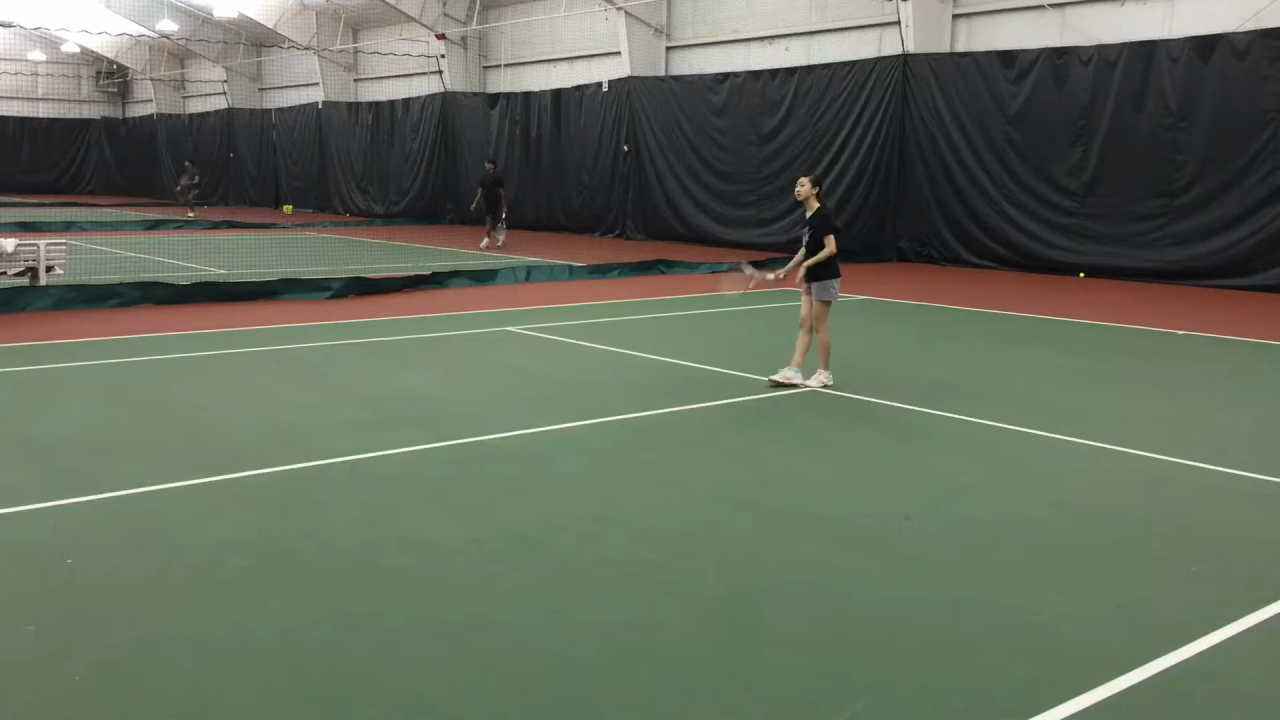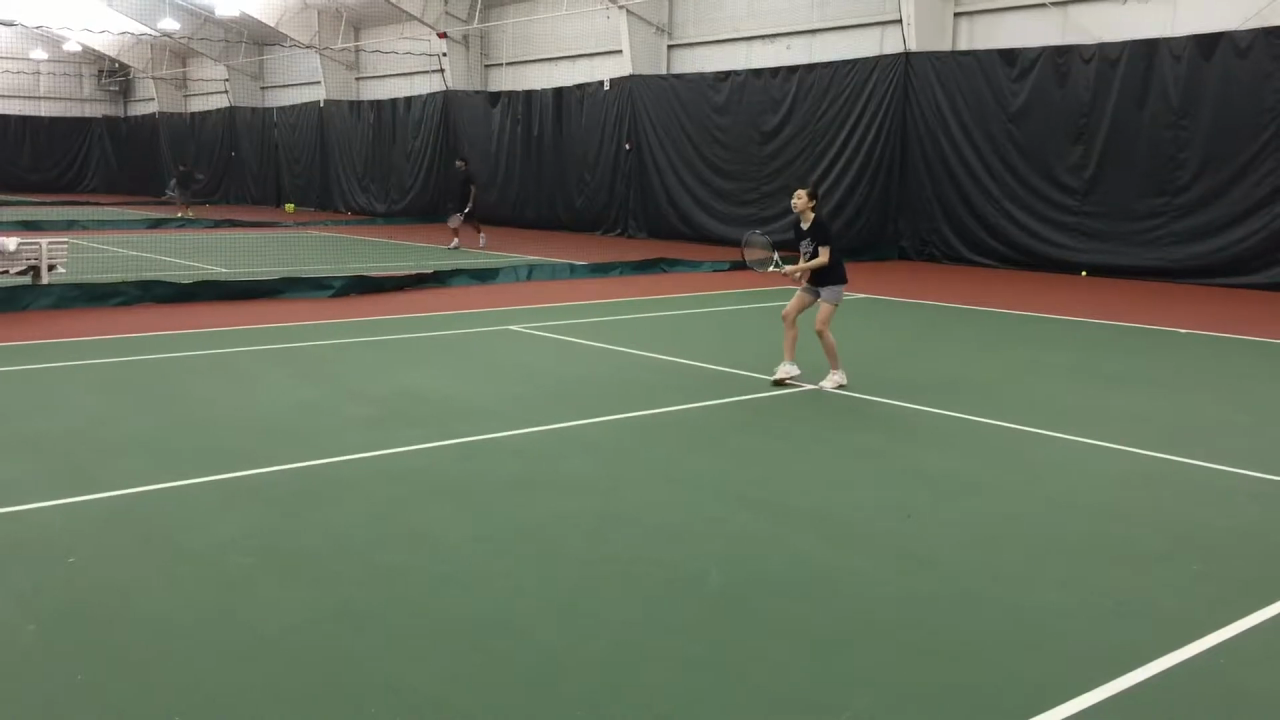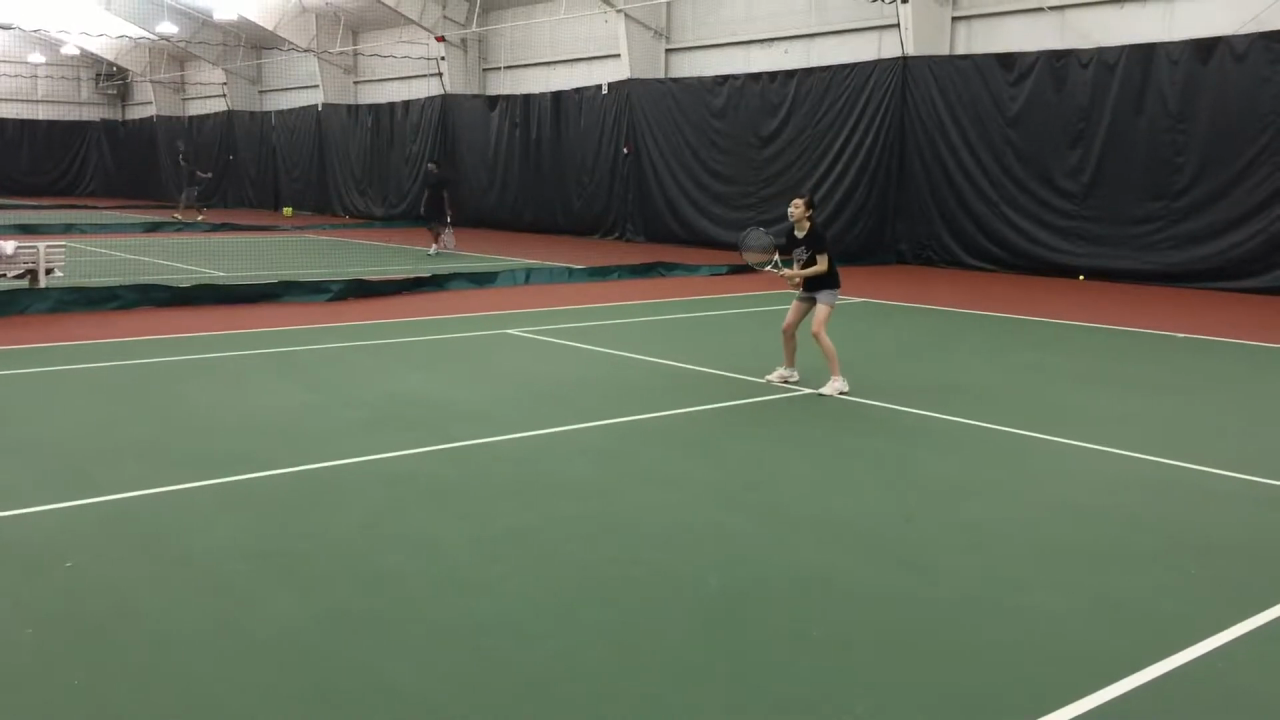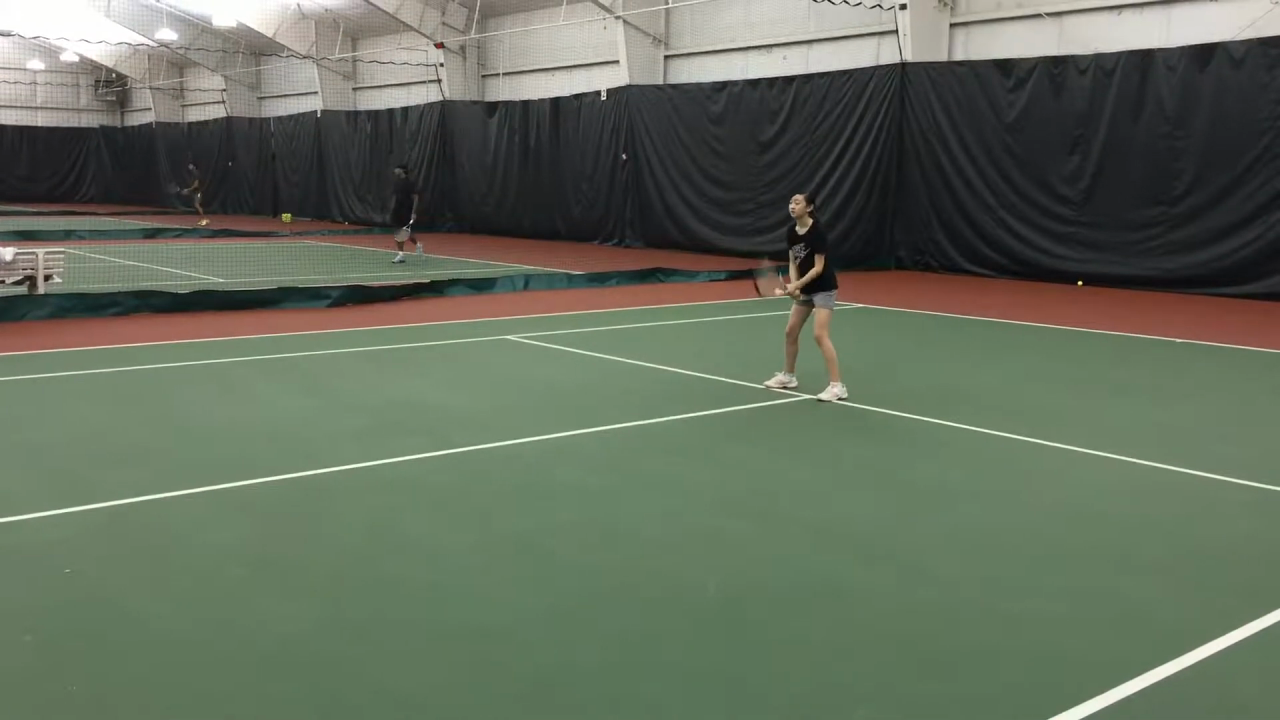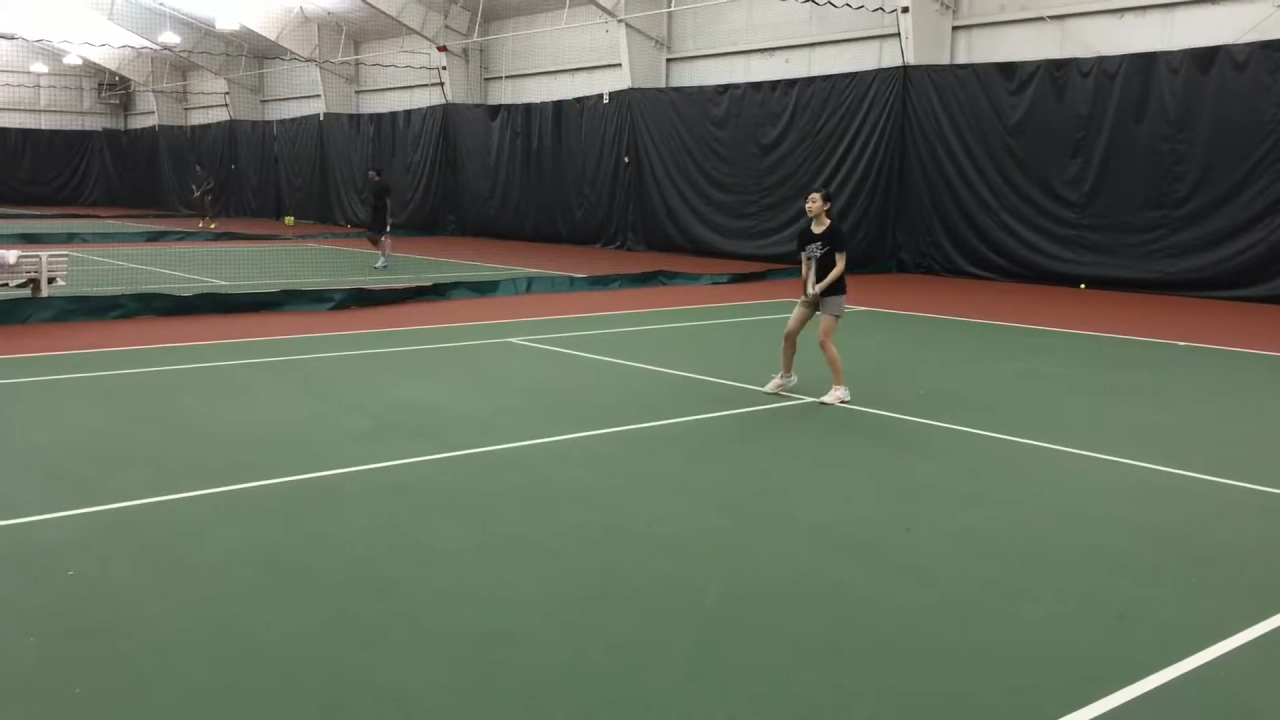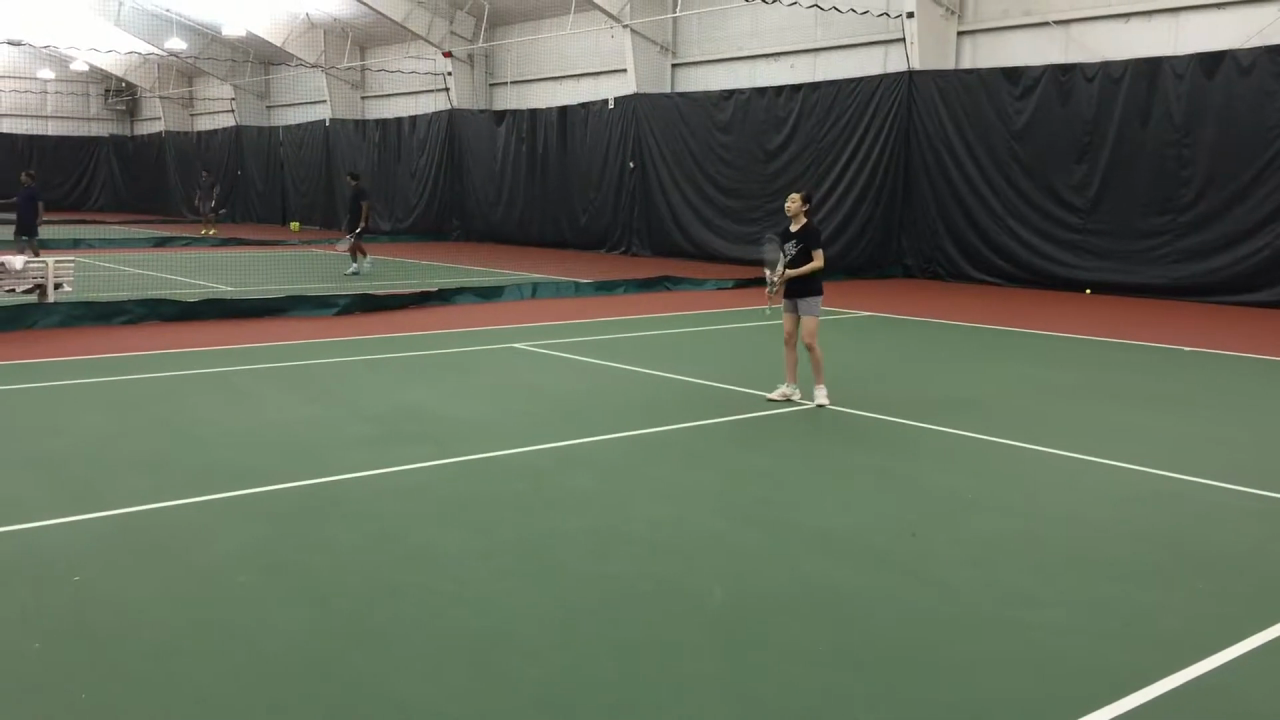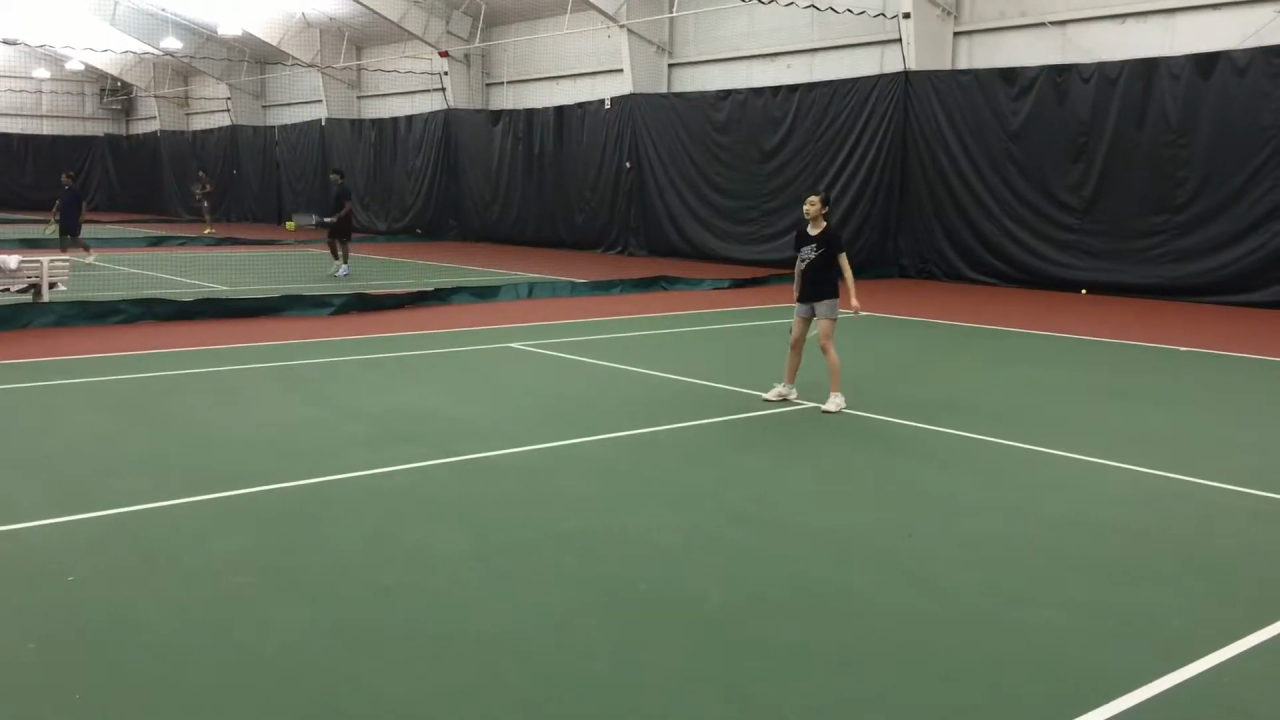
dt=0.7s
person 1, frame 1
left shoulder: (822, 215)
right shoulder: (808, 215)
left elbow: (831, 249)
left wrist: (806, 265)
right wrist: (787, 268)
left hip: (825, 276)
right hip: (812, 277)
left knee: (818, 325)
right knee: (804, 324)
left ankle: (824, 373)
right ankle: (793, 371)
person 1, frame 2
left shoulder: (820, 225)
right shoulder: (798, 226)
left elbow: (824, 259)
left wrist: (797, 269)
right wrist: (799, 272)
left hip: (832, 280)
right hip: (814, 280)
left knee: (820, 327)
right knee: (788, 315)
left ankle: (837, 373)
right ankle: (789, 366)
person 1, frame 3
left shoulder: (816, 233)
right shoulder: (791, 235)
left elbow: (822, 267)
left wrist: (795, 274)
right wrist: (795, 278)
left hip: (827, 286)
right hip: (808, 287)
left knee: (817, 330)
right knee: (787, 327)
left ankle: (838, 380)
right ankle: (789, 370)
person 1, frame 4
left shoulder: (817, 231)
right shoulder: (791, 232)
left elbow: (819, 267)
right elbow: (793, 263)
left wrist: (796, 285)
right wrist: (792, 285)
left hip: (824, 288)
right hip: (804, 289)
left knee: (820, 335)
right knee: (791, 331)
left ankle: (837, 386)
right ankle: (788, 376)
person 1, frame 5
left shoulder: (835, 232)
right shoulder: (804, 233)
left elbow: (840, 265)
right elbow: (805, 265)
left wrist: (822, 286)
right wrist: (809, 287)
left hip: (833, 293)
right hip: (812, 292)
left knee: (824, 340)
right knee: (789, 332)
left ankle: (840, 389)
right ankle: (786, 376)
person 1, frame 6
left shoulder: (811, 230)
right shoulder: (785, 232)
left elbow: (819, 263)
left wrist: (791, 273)
right wrist: (777, 281)
left hip: (810, 293)
right hip: (790, 293)
left knee: (809, 341)
right knee: (789, 338)
left ankle: (820, 387)
right ankle: (791, 387)
person 1, frame 7
left shoulder: (831, 234)
right shoulder: (800, 234)
left elbow: (845, 266)
left wrist: (852, 296)
right wrist: (796, 290)
left hip: (827, 297)
right hip: (805, 296)
left knee: (826, 344)
right knee: (795, 342)
left ankle: (836, 395)
right ankle: (787, 387)
